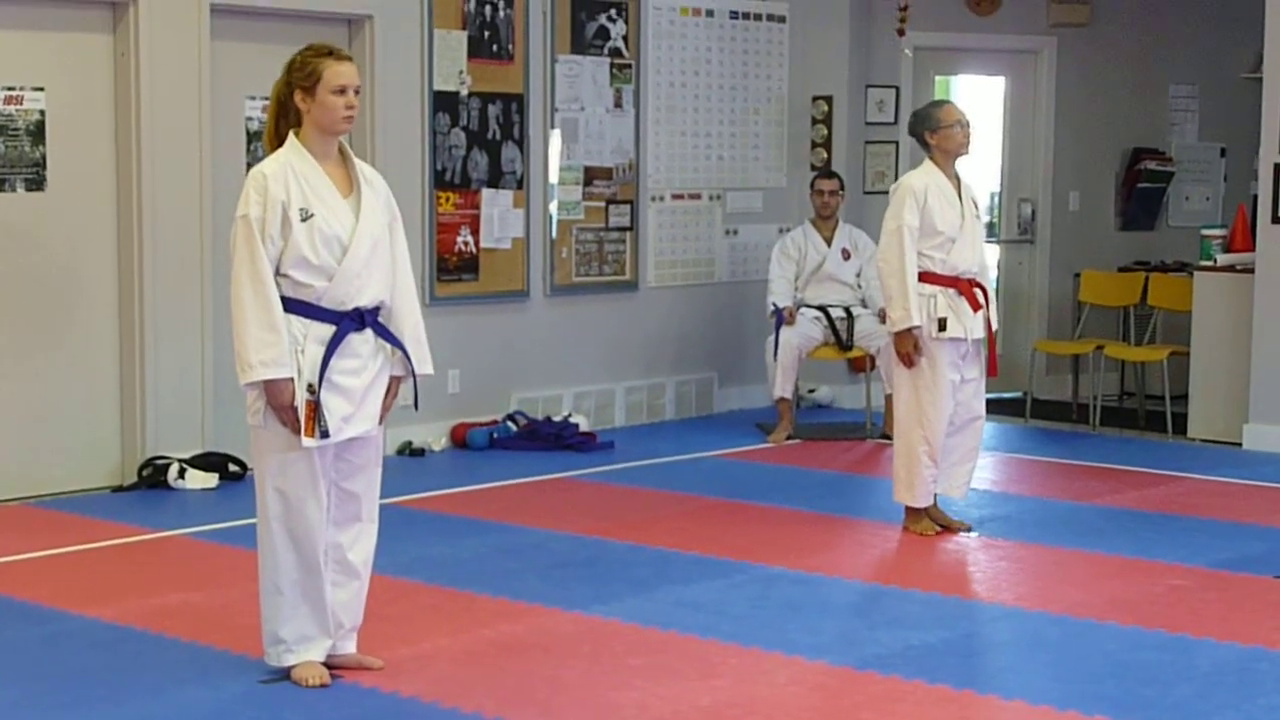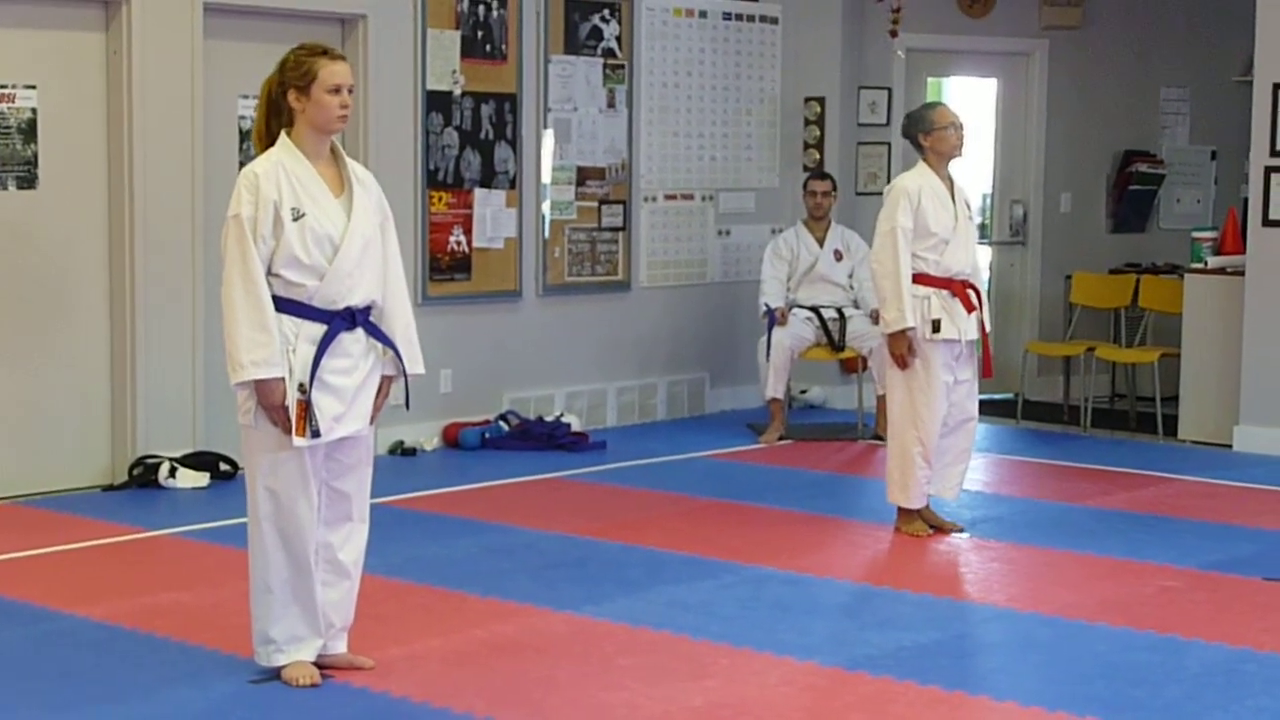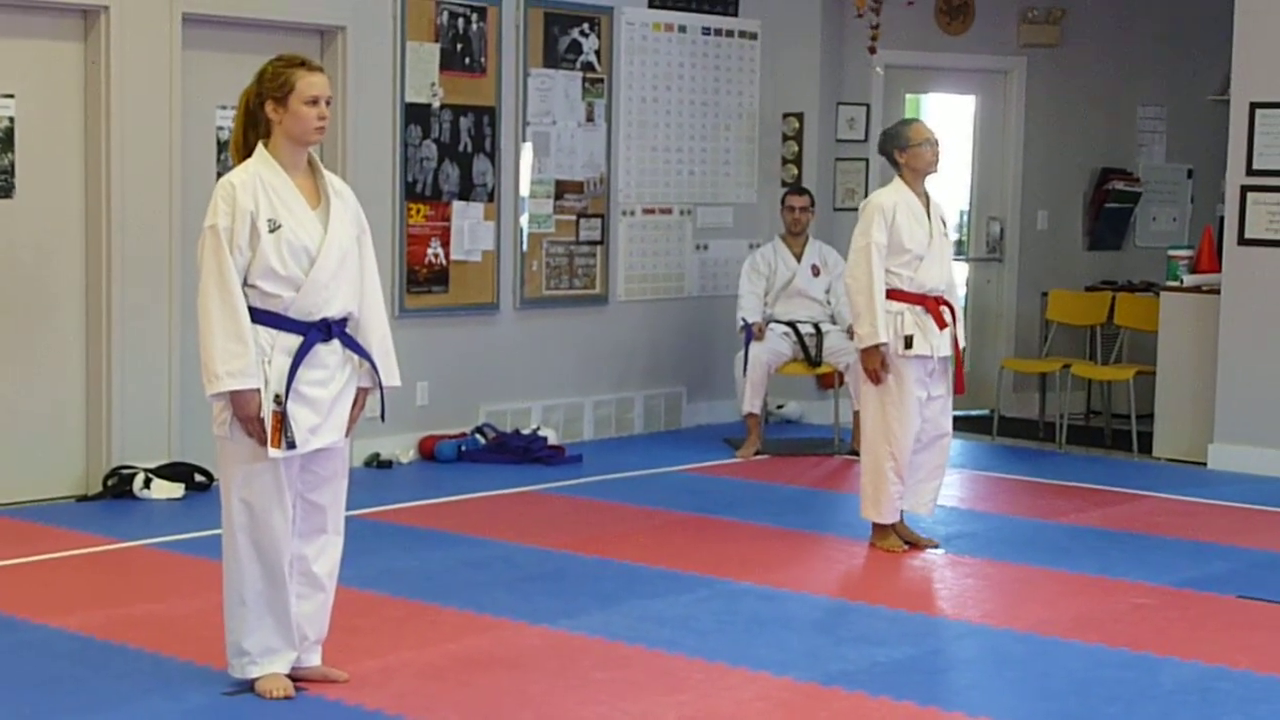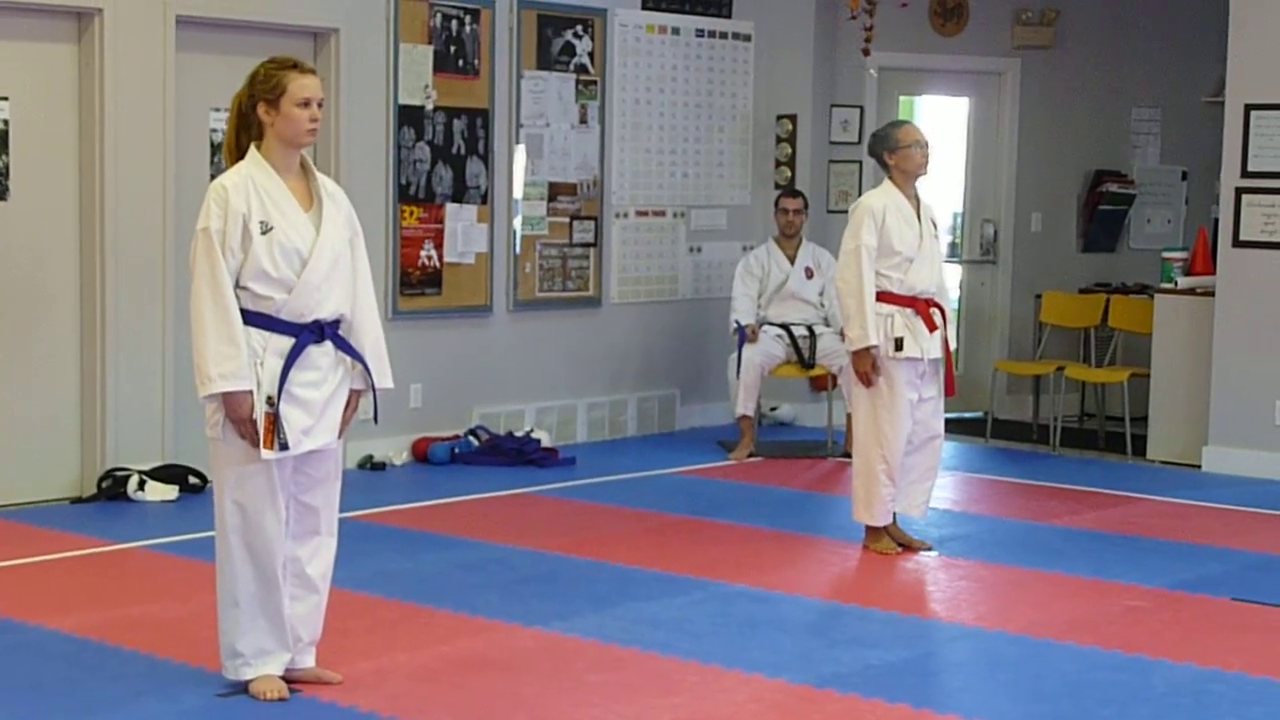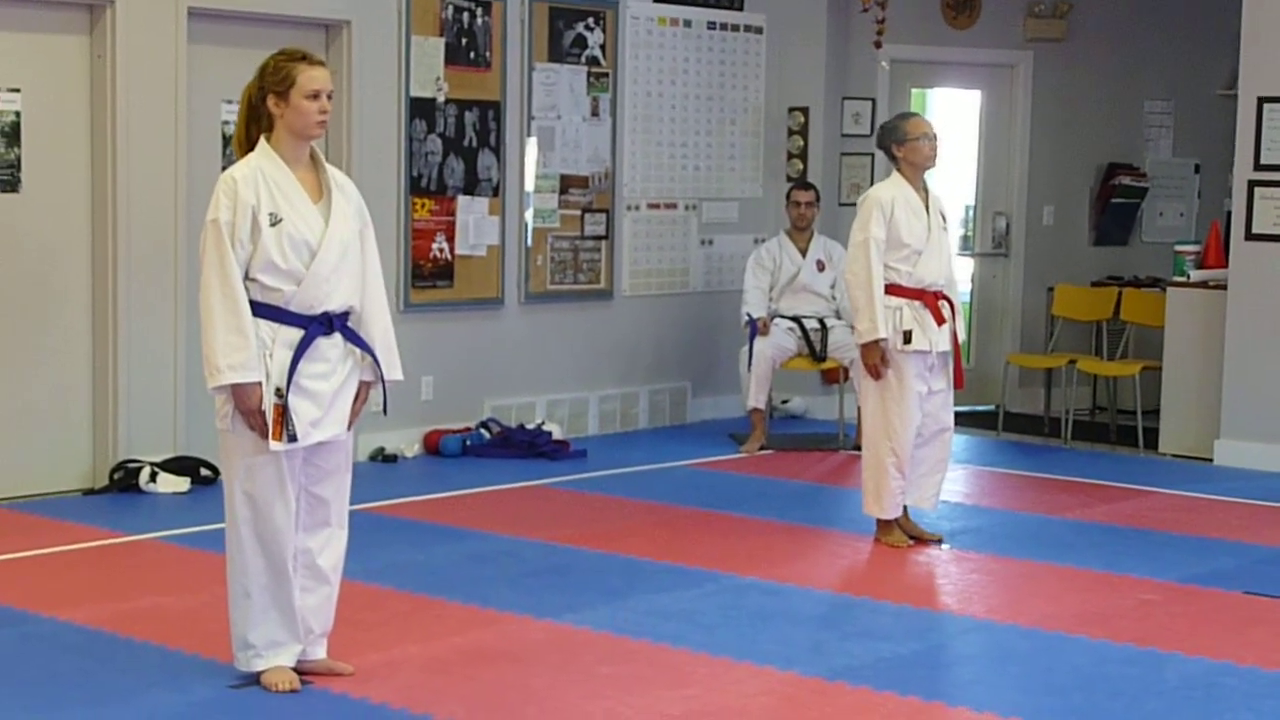
dt=0.3s
person 1, frame 1
left shoulder: (370, 183)
right shoulder: (272, 180)
left elbow: (395, 275)
right elbow: (254, 283)
left wrist: (396, 361)
right wrist: (273, 373)
left hip: (360, 359)
right hip: (300, 357)
left knee: (353, 506)
right knee: (297, 507)
left ankle: (337, 637)
right ankle: (298, 645)
person 1, frame 2
left shoulder: (362, 182)
right shoulder: (263, 180)
left elbow: (386, 274)
right elbow: (246, 282)
left wrist: (387, 361)
right wrist: (265, 373)
left hip: (352, 359)
right hip: (292, 356)
left knee: (344, 506)
right knee: (289, 506)
left ankle: (328, 637)
right ankle: (288, 645)
person 1, frame 3
left shoulder: (339, 194)
right shoulder: (240, 190)
left elbow: (363, 286)
right elbow: (222, 293)
left wrist: (364, 374)
right wrist: (240, 383)
left hip: (328, 371)
right hip: (267, 369)
left knee: (319, 518)
right knee: (263, 518)
left ankle: (301, 649)
right ankle: (261, 657)
person 1, frame 4
left shoulder: (332, 196)
right shoulder: (232, 193)
left elbow: (355, 288)
right elbow: (215, 294)
left wrist: (356, 375)
right wrist: (232, 386)
left hip: (320, 372)
right hip: (260, 370)
left knee: (312, 519)
right knee: (256, 519)
left ankle: (295, 650)
right ankle: (255, 658)
person 1, frame 5
left shoulder: (342, 189)
right shoulder: (242, 184)
left elbow: (365, 280)
right elbow: (223, 287)
left wrist: (366, 366)
right wrist: (242, 377)
left hip: (330, 365)
right hip: (269, 361)
left knee: (323, 511)
right knee: (267, 511)
left ankle: (307, 642)
right ankle: (267, 650)
person 2, frame 1
left shoulder: (965, 190)
right shoulder: (913, 186)
right elbow: (895, 258)
left wrist: (984, 314)
right wrist: (904, 324)
left hip: (966, 312)
right hip: (931, 311)
left knee: (966, 413)
right knee: (926, 412)
left ankle: (933, 503)
right ankle: (915, 509)
person 2, frame 2
left shoulder: (957, 191)
right shoulder: (907, 188)
right elbow: (889, 259)
left wrist: (977, 316)
right wrist: (898, 325)
left hip: (960, 314)
right hip: (925, 313)
left knee: (959, 415)
right knee: (920, 414)
left ankle: (926, 504)
right ankle: (908, 509)
person 2, frame 3
left shoulder: (934, 208)
right shoulder: (882, 204)
right elbow: (863, 275)
left wrist: (952, 333)
right wrist: (871, 340)
left hip: (934, 330)
right hip: (898, 329)
left knee: (932, 430)
right knee: (893, 429)
left ankle: (900, 519)
right ankle: (881, 525)
person 2, frame 4
left shoulder: (925, 209)
right shoulder: (872, 206)
right elbow: (853, 277)
left wrist: (943, 334)
right wrist: (862, 343)
left hip: (925, 332)
right hip: (889, 331)
left knee: (925, 432)
right knee: (885, 432)
left ankle: (894, 521)
right ankle: (875, 527)
person 2, frame 5
left shoulder: (934, 202)
right shoulder: (881, 199)
right elbow: (862, 270)
left wrist: (952, 326)
right wrist: (871, 336)
left hip: (934, 325)
right hip: (898, 324)
left knee: (935, 424)
right knee: (894, 425)
left ankle: (905, 514)
right ankle: (886, 521)
person 3, frame 1
left shoulder: (859, 240)
right shoulder: (793, 241)
left elbow: (873, 281)
right elbow: (780, 281)
left wrist: (884, 307)
right wrist: (785, 306)
left hip: (853, 314)
right hip: (810, 315)
left knee: (893, 338)
right knee: (784, 341)
left ankle: (891, 419)
right ankle: (785, 420)
person 3, frame 2
left shoulder: (851, 241)
right shoulder: (785, 242)
left elbow: (865, 283)
right elbow: (772, 282)
left wrist: (876, 308)
right wrist: (777, 307)
left hip: (845, 315)
right hip: (802, 316)
left knee: (885, 339)
right knee: (776, 342)
left ankle: (883, 420)
right ankle: (777, 421)
person 3, frame 3
left shoulder: (829, 256)
right shoulder: (762, 257)
left elbow: (842, 298)
right elbow: (750, 296)
left wrist: (853, 324)
right wrist: (754, 321)
left hip: (822, 330)
right hip: (779, 330)
left knee: (862, 354)
right knee: (753, 356)
left ankle: (859, 435)
right ankle: (753, 435)
person 3, frame 4
left shoulder: (822, 258)
right shoulder: (756, 259)
left elbow: (835, 300)
right elbow: (743, 299)
right wrist: (747, 324)
left hip: (815, 333)
right hip: (773, 333)
right knee: (747, 358)
left ankle: (854, 437)
right ankle: (747, 438)
person 3, frame 5
left shoulder: (833, 251)
right shoulder: (767, 252)
left elbow: (847, 293)
right elbow: (755, 291)
right wrist: (759, 316)
left hip: (827, 326)
right hip: (784, 326)
right knee: (758, 351)
left ankle: (864, 430)
right ankle: (758, 431)
